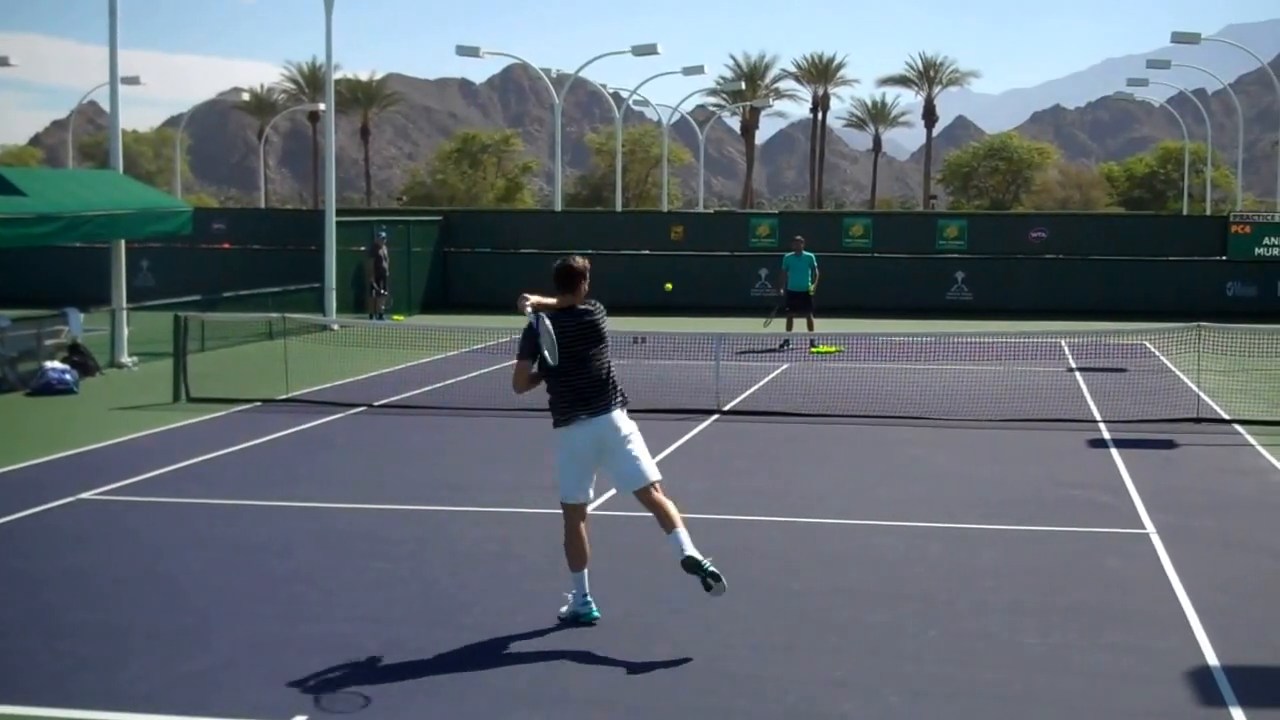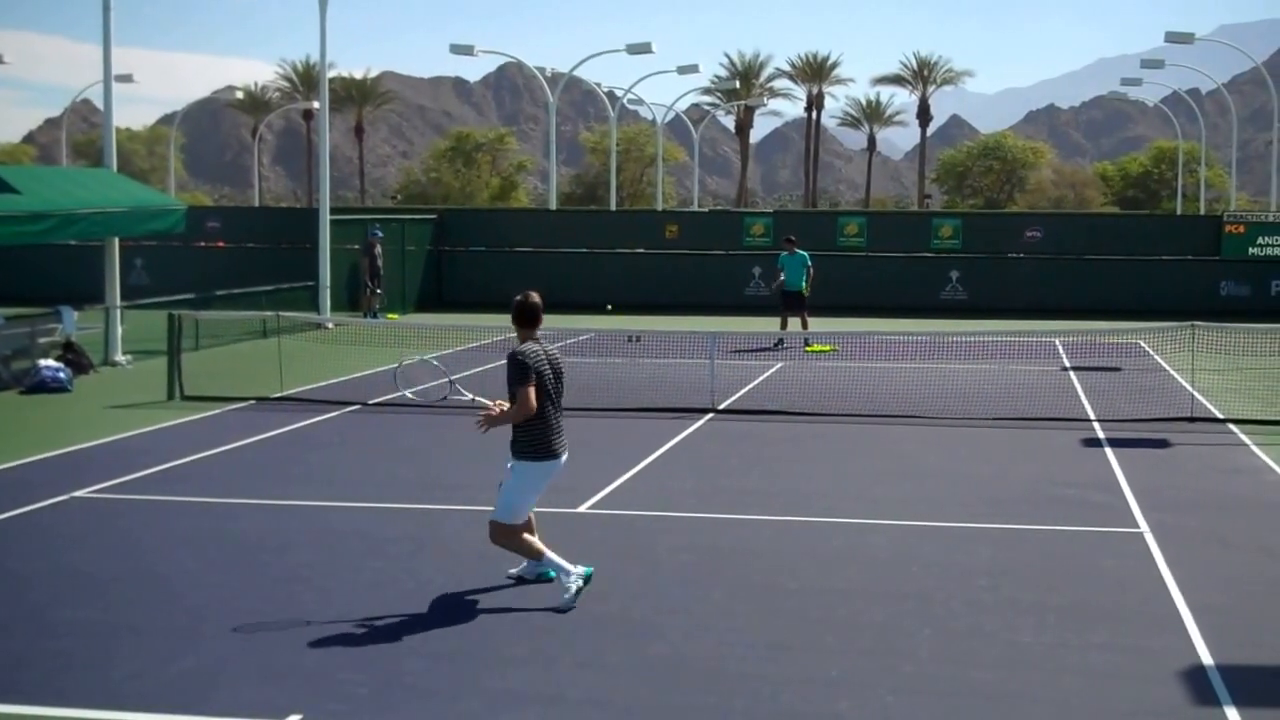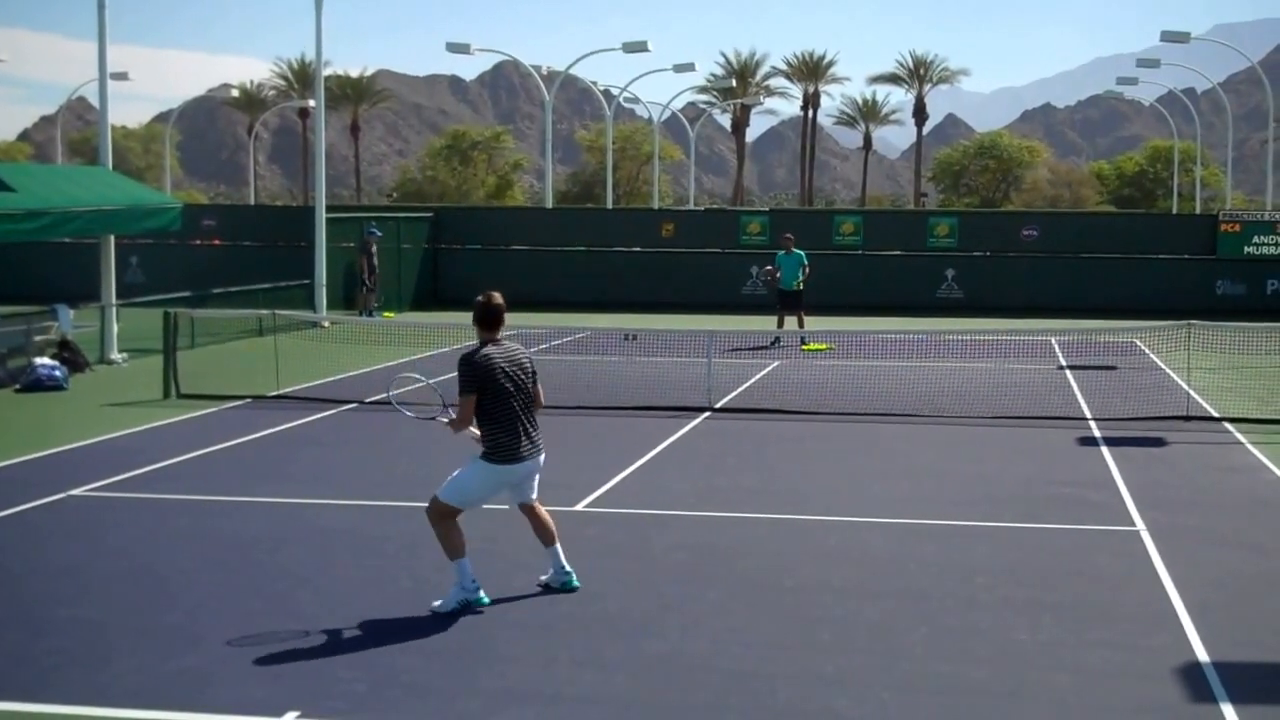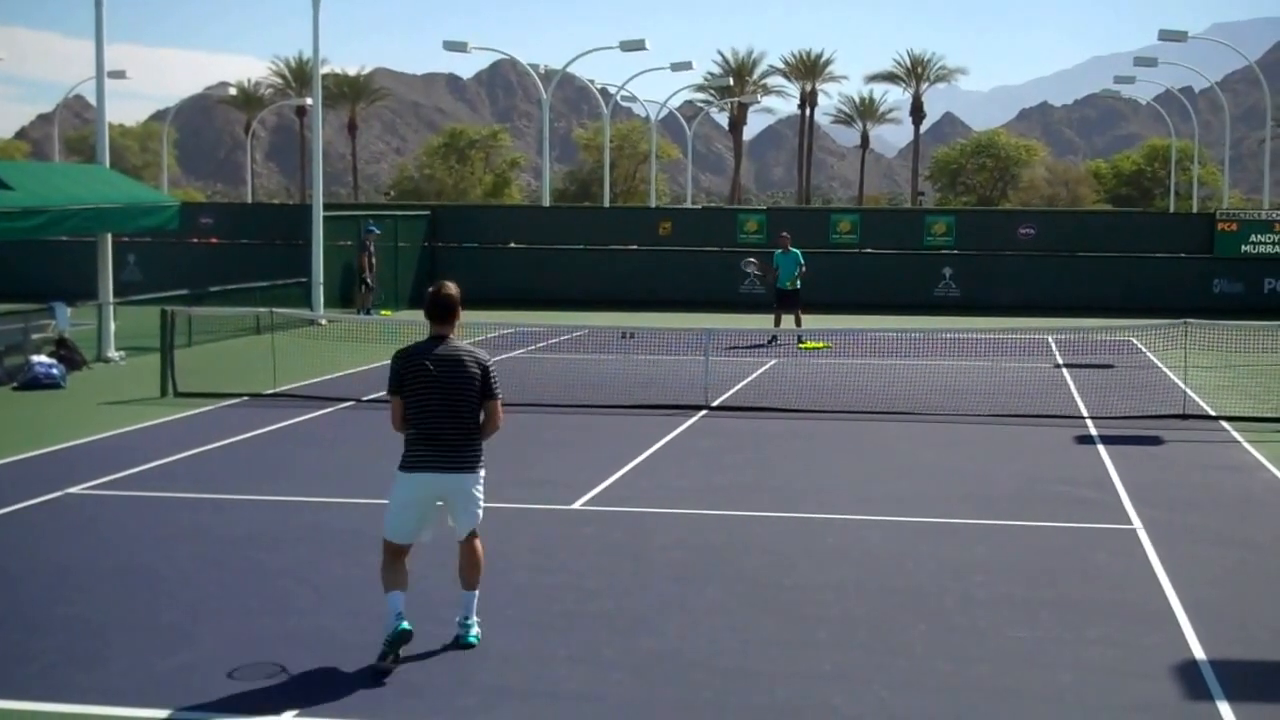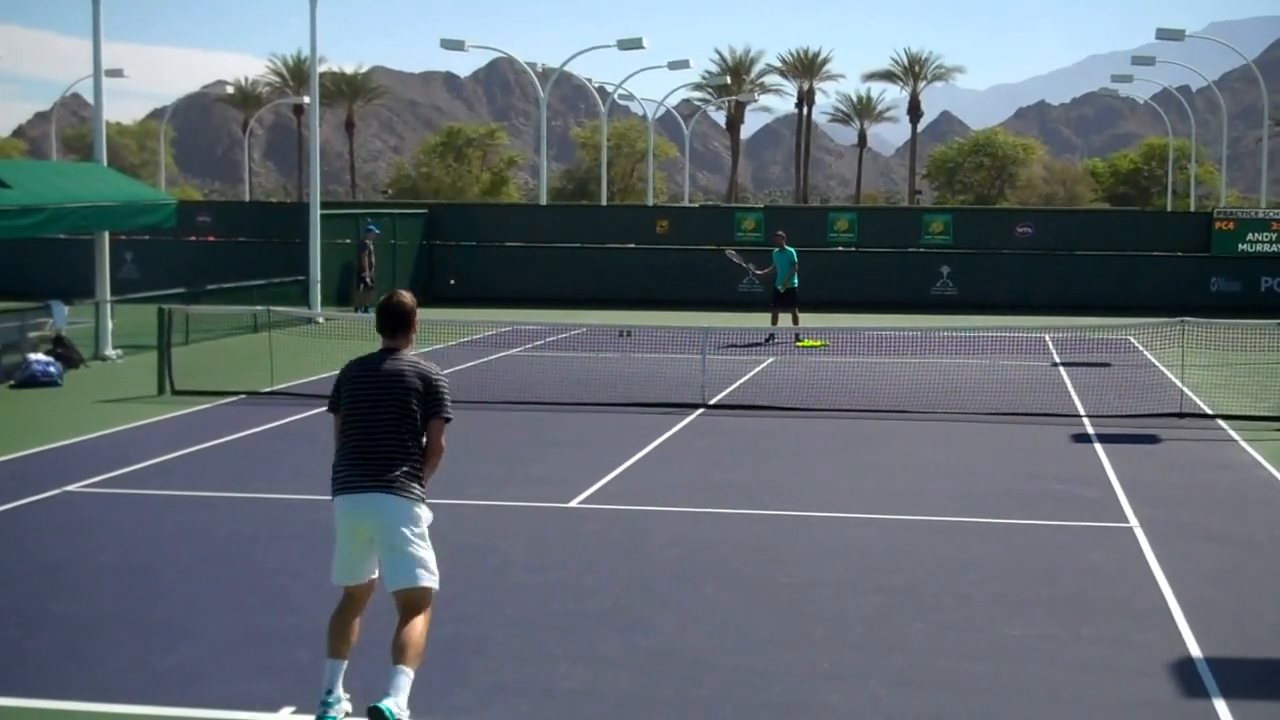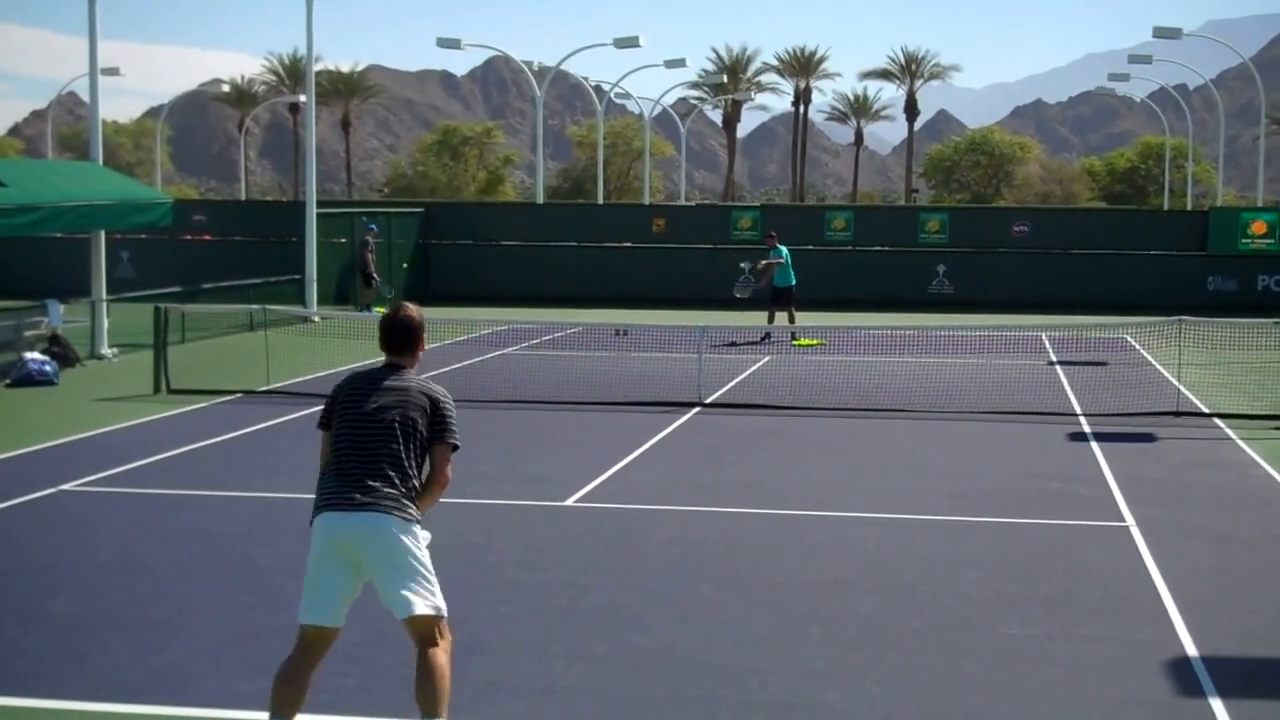
dt=0.5s
person 1, frame 1
left shoulder: (536, 328)
right shoulder: (594, 313)
left elbow: (520, 384)
right wrist: (540, 302)
left hip: (572, 430)
right hip: (612, 419)
left knee: (573, 515)
right knee: (652, 496)
left ankle: (582, 600)
right ankle: (690, 554)
person 1, frame 2
left shoulder: (519, 355)
right shoulder: (551, 354)
left elbow: (528, 408)
left wrist: (497, 418)
right wrist: (508, 410)
left hip: (534, 457)
right hip: (553, 450)
left knee: (501, 532)
right knee: (509, 493)
left ankle: (570, 573)
right ankle: (537, 564)
person 1, frame 3
left shoulder: (471, 360)
right shoulder: (521, 353)
left elbow: (465, 417)
right elbow: (537, 401)
left wrist: (459, 425)
left hip: (498, 460)
right hip: (533, 452)
left knee: (439, 511)
right knee: (529, 505)
left ankle: (467, 589)
right ankle: (562, 572)
person 1, frame 4
left shoulder: (405, 358)
right shoulder: (479, 359)
left elbow: (398, 421)
right elbow: (494, 422)
left hip: (416, 470)
right hip: (466, 470)
left knee: (394, 553)
right knee: (469, 540)
left ankle: (397, 620)
right ankle: (468, 621)
person 1, frame 5
left shoulder: (350, 372)
right shoulder: (430, 376)
left elbow: (338, 436)
right elbow: (436, 448)
left hip: (347, 498)
right hip: (399, 501)
left knee: (354, 598)
right knee: (415, 607)
person 1, frame 6
left shoulder: (346, 386)
right shoulder: (435, 397)
left elbow: (326, 461)
right elbow: (440, 475)
left hip: (331, 520)
right hip: (390, 523)
left knee: (309, 646)
right knee: (433, 638)
